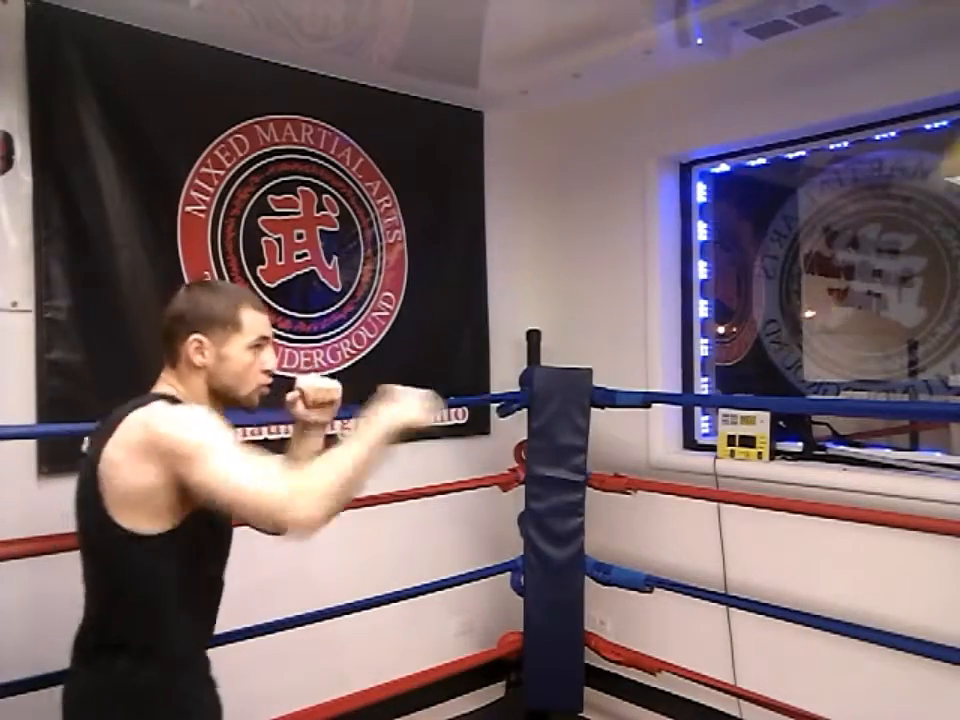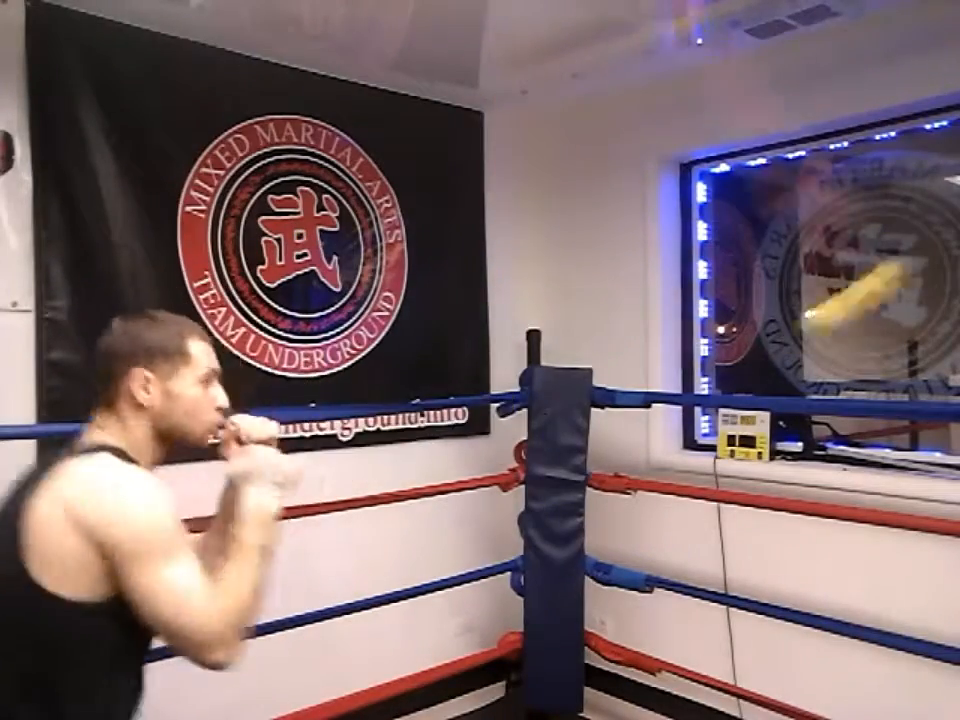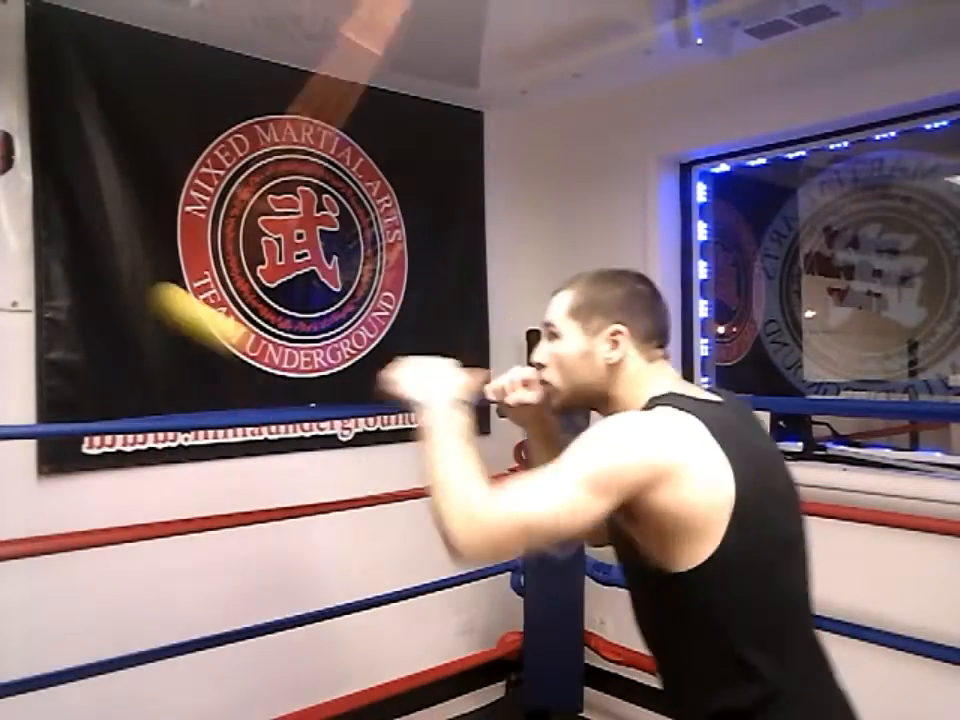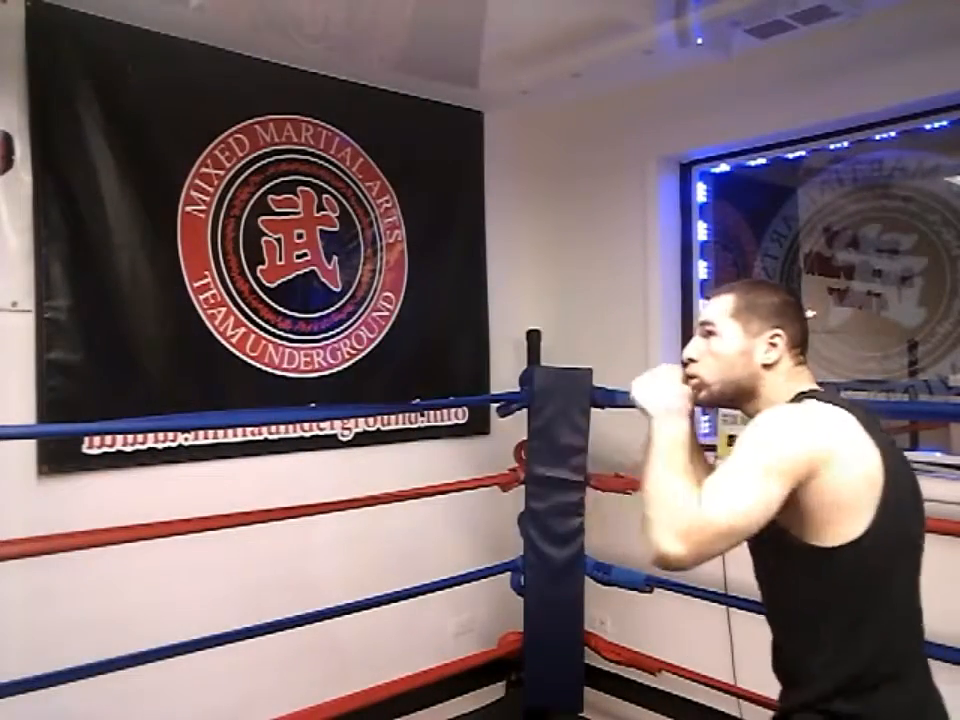
dt=1s
person 1, frame 1
left shoulder: (182, 428)
right shoulder: (168, 428)
left elbow: (269, 511)
right elbow: (297, 510)
left wrist: (310, 428)
right wrist: (383, 419)
person 1, frame 2
left shoulder: (80, 476)
right shoulder: (118, 491)
left elbow: (198, 579)
right elbow: (216, 641)
left wrist: (241, 485)
right wrist: (260, 504)
person 1, frame 3
left shoulder: (639, 440)
right shoulder: (704, 419)
left elbow: (474, 532)
right elbow: (608, 526)
left wrist: (442, 407)
right wrist: (538, 427)
person 1, frame 4
left shoulder: (794, 428)
right shoulder: (831, 426)
left elbow: (676, 542)
right elbow: (720, 515)
left wrist: (667, 417)
right wrist: (678, 422)
